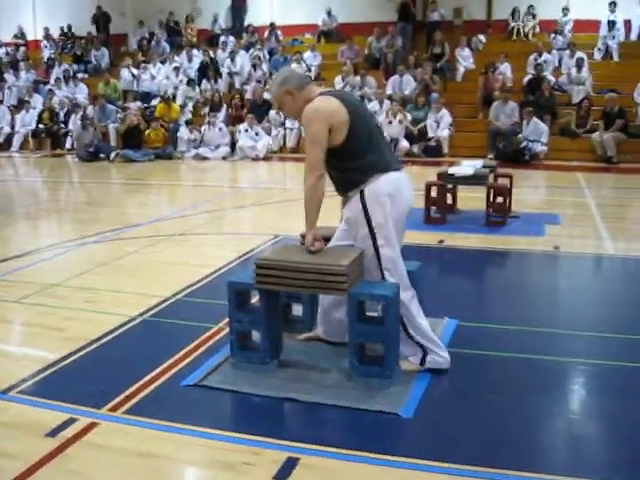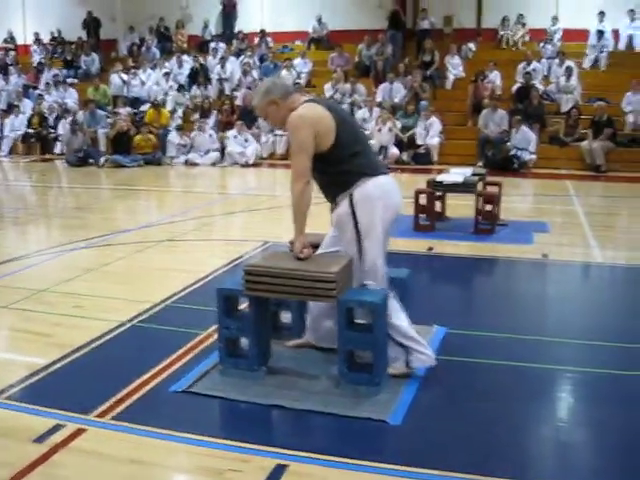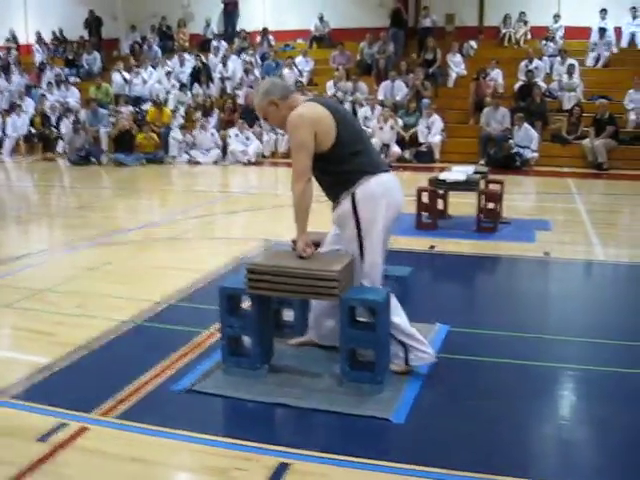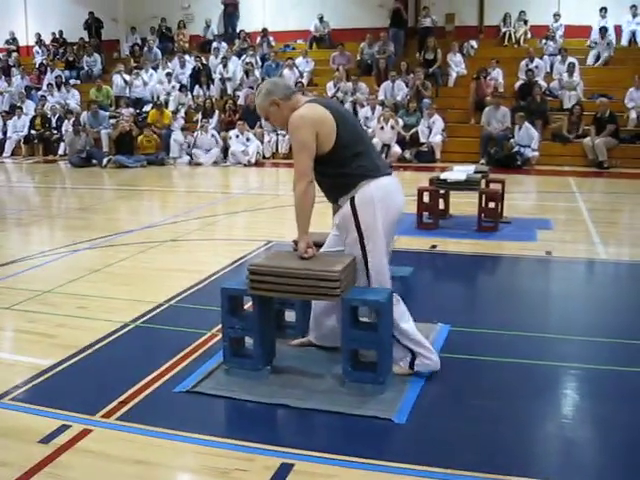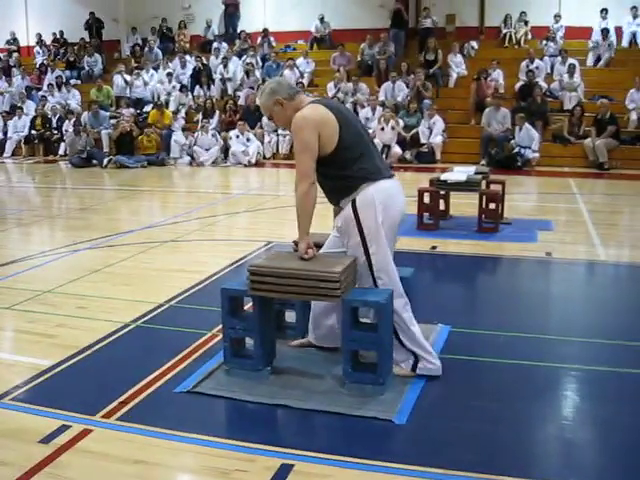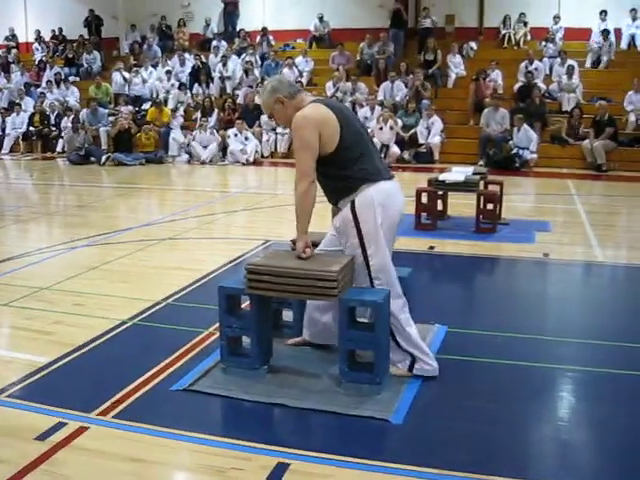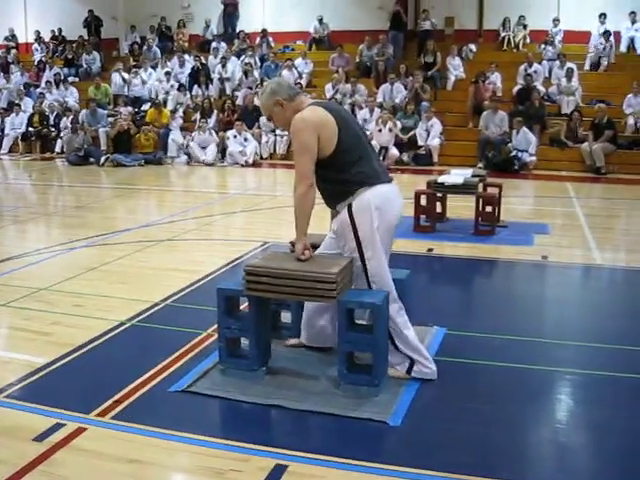
dt=0.1s
person 1, frame 1
left shoulder: (315, 110)
right shoulder: (338, 100)
left elbow: (315, 174)
left wrist: (311, 229)
right wrist: (348, 208)
left hip: (378, 192)
right hip: (382, 187)
left knee: (387, 277)
left ankle: (424, 353)
right ankle: (332, 328)
person 1, frame 2
left shoulder: (300, 117)
right shoulder: (320, 108)
left elbow: (301, 180)
left wrist: (299, 236)
right wrist: (337, 216)
left hip: (367, 197)
right hip: (371, 191)
left knee: (367, 281)
left ankle: (408, 353)
right ankle: (322, 334)
person 1, frame 3
left shoulder: (300, 116)
right shoulder: (320, 108)
left elbow: (302, 180)
left wrist: (301, 235)
right wrist: (339, 215)
left hip: (368, 195)
right hip: (372, 190)
left knee: (364, 280)
left ankle: (409, 350)
right ankle: (324, 332)
person 1, frame 4
left shoulder: (301, 117)
right shoulder: (322, 108)
left elbow: (304, 181)
left wrist: (302, 236)
right wrist: (338, 218)
left hip: (369, 198)
right hip: (374, 192)
left knee: (374, 283)
left ankle: (415, 356)
right ankle: (325, 333)
person 1, frame 5
left shoulder: (304, 118)
right shoulder: (325, 109)
left elbow: (306, 182)
left wrist: (303, 237)
right wrist: (340, 219)
left hip: (370, 200)
right hip: (376, 194)
left knee: (379, 284)
left ankle: (417, 359)
right ankle: (325, 334)
person 1, frame 6
left shoulder: (305, 117)
right shoulder: (327, 109)
left elbow: (306, 181)
left wrist: (302, 236)
right wrist: (338, 217)
left hip: (369, 202)
right hip: (376, 195)
left knee: (378, 286)
left ankle: (414, 360)
right ankle: (319, 332)
person 1, frame 7
left shoulder: (304, 120)
right shoulder: (326, 111)
left elbow: (305, 183)
left wrist: (300, 238)
right wrist: (337, 220)
left hip: (367, 205)
right hip: (376, 197)
left knee: (376, 289)
left ankle: (413, 362)
right ankle: (316, 335)
